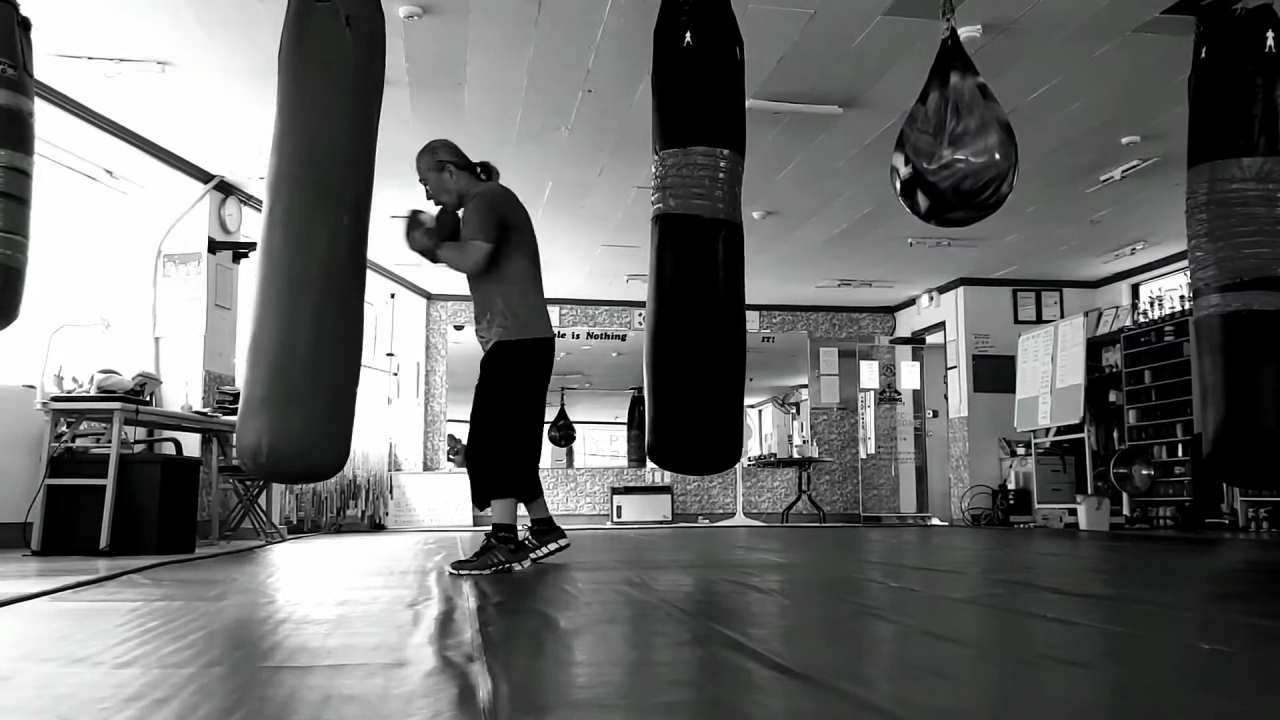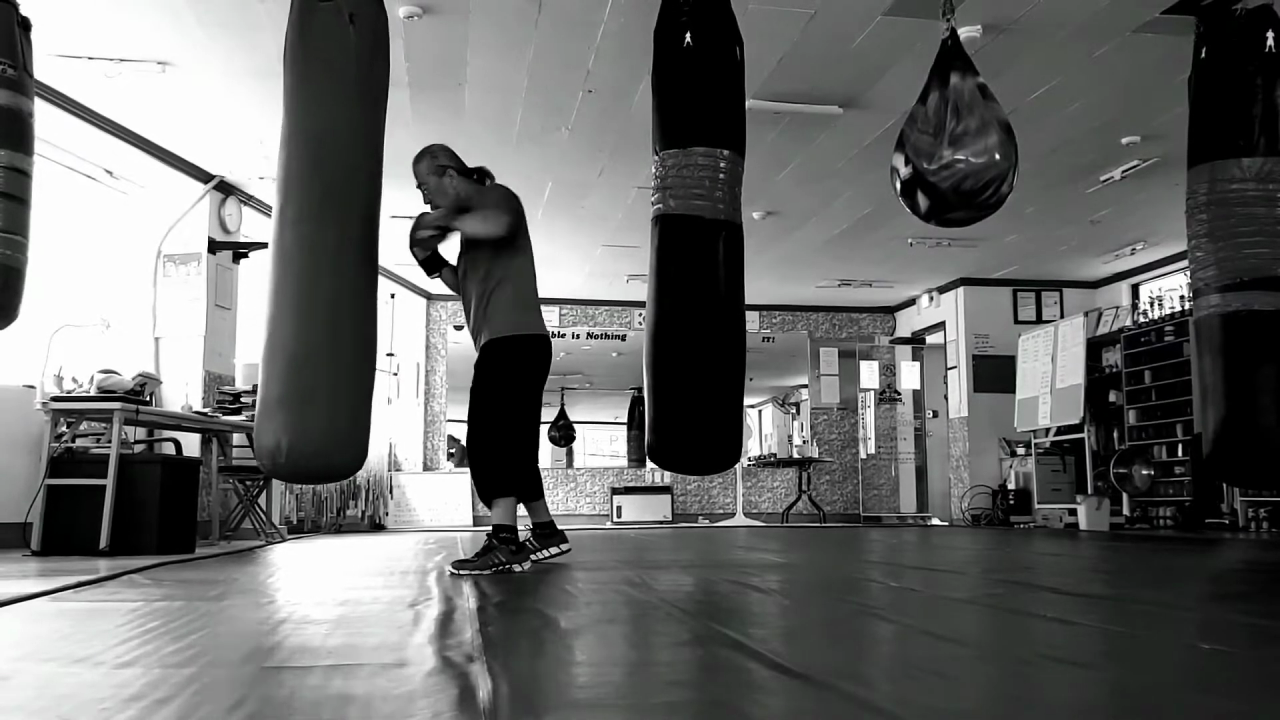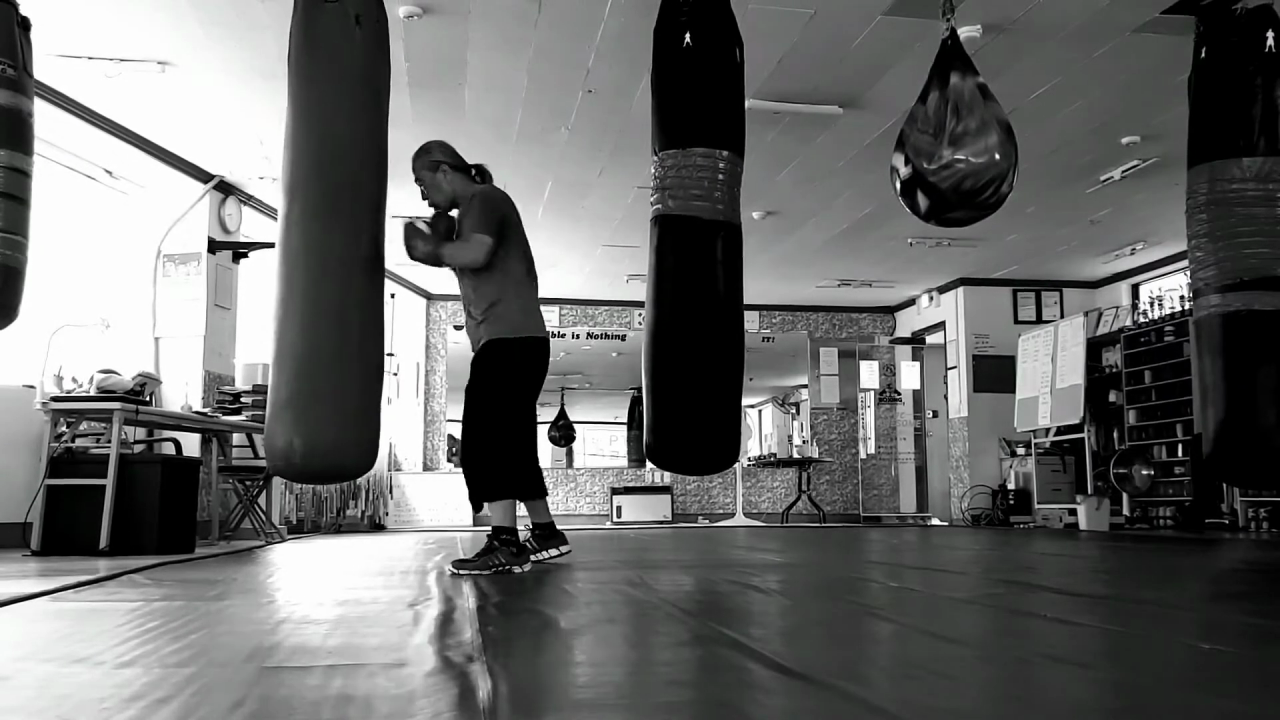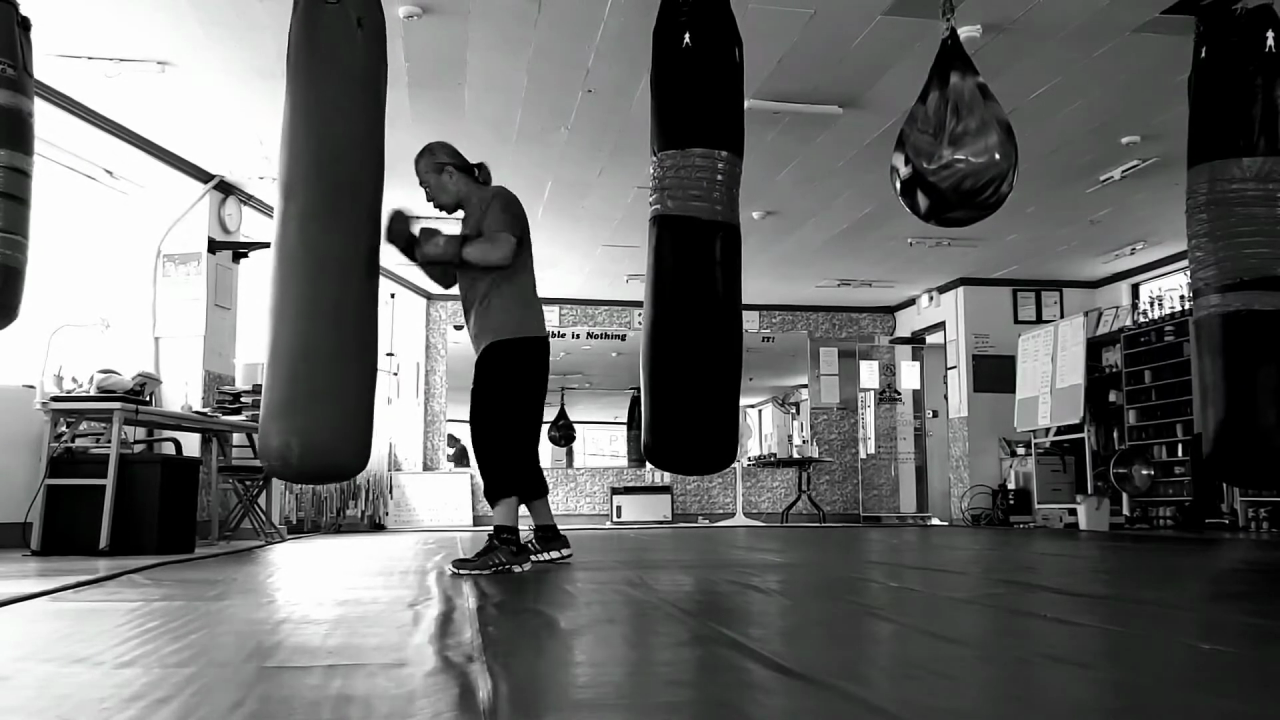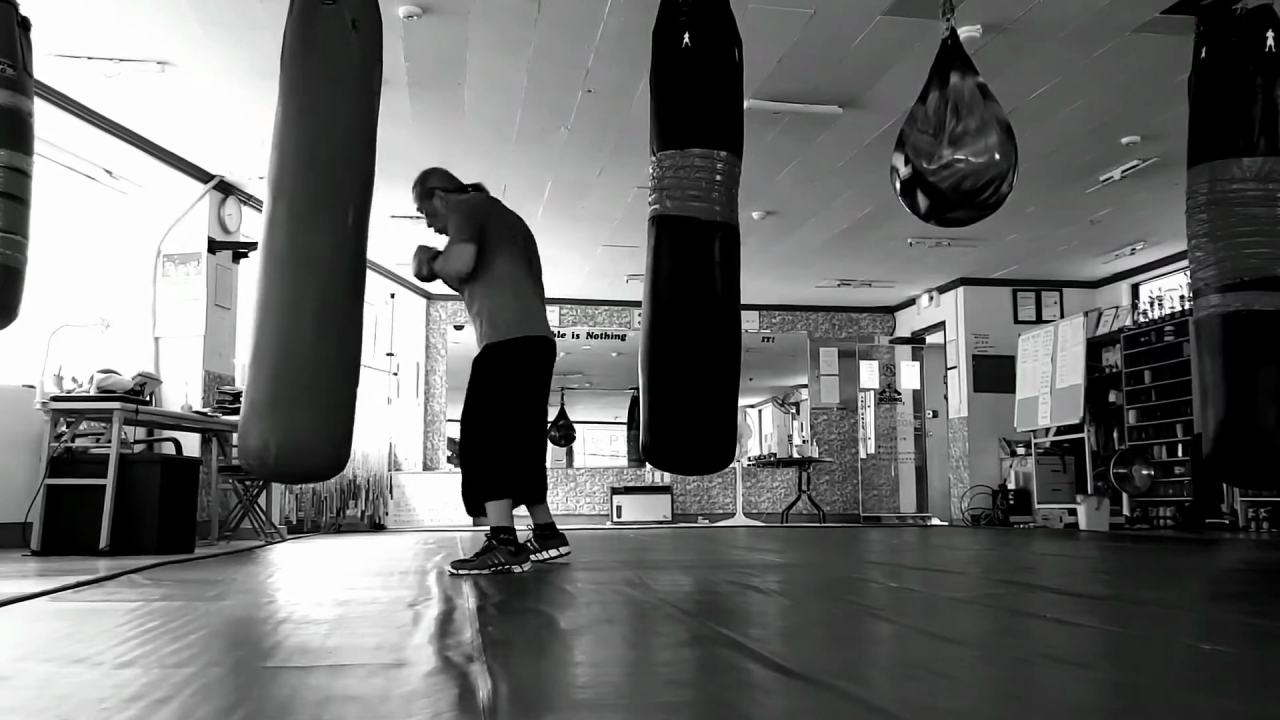
dt=0.3s
person 1, frame 1
left shoulder: (488, 198)
right shoulder: (496, 204)
left elbow: (472, 260)
right elbow: (495, 273)
left wrist: (431, 244)
right wrist: (440, 245)
left hip: (515, 340)
right hip: (527, 341)
left knee: (491, 436)
right knee: (515, 440)
left ankle: (504, 541)
right ankle: (544, 529)
person 1, frame 2
left shoulder: (495, 196)
right shoulder: (474, 218)
left elbow: (496, 226)
right elbow: (464, 286)
left wrist: (439, 228)
right wrist: (429, 259)
left hip: (510, 341)
right hip: (523, 341)
left knee: (492, 434)
right knee: (513, 442)
left ankle: (504, 542)
right ankle: (545, 532)
person 1, frame 3
left shoulder: (485, 198)
right shoulder: (485, 207)
left elbow: (472, 253)
right elbow: (478, 274)
left wrist: (429, 246)
right wrist: (441, 248)
left hip: (506, 341)
right hip: (525, 341)
left knee: (487, 435)
right knee: (513, 440)
left ankle: (505, 542)
right ankle: (546, 533)
person 1, frame 4
left shoulder: (498, 200)
right shoulder: (474, 216)
left elbow: (502, 252)
right elbow: (448, 278)
left wrist: (451, 247)
right wrist: (408, 244)
left hip: (511, 341)
right hip: (512, 342)
left knee: (496, 435)
right knee: (515, 442)
left ankle: (506, 543)
right ankle: (547, 537)
person 1, frame 5
left shoulder: (466, 206)
right shoulder: (508, 221)
left elbow: (461, 261)
left wrist: (431, 265)
right wrist: (444, 272)
left hip: (508, 343)
right hip: (533, 342)
left knee: (481, 439)
right knee: (520, 442)
left ankle: (504, 543)
right ankle: (547, 534)
